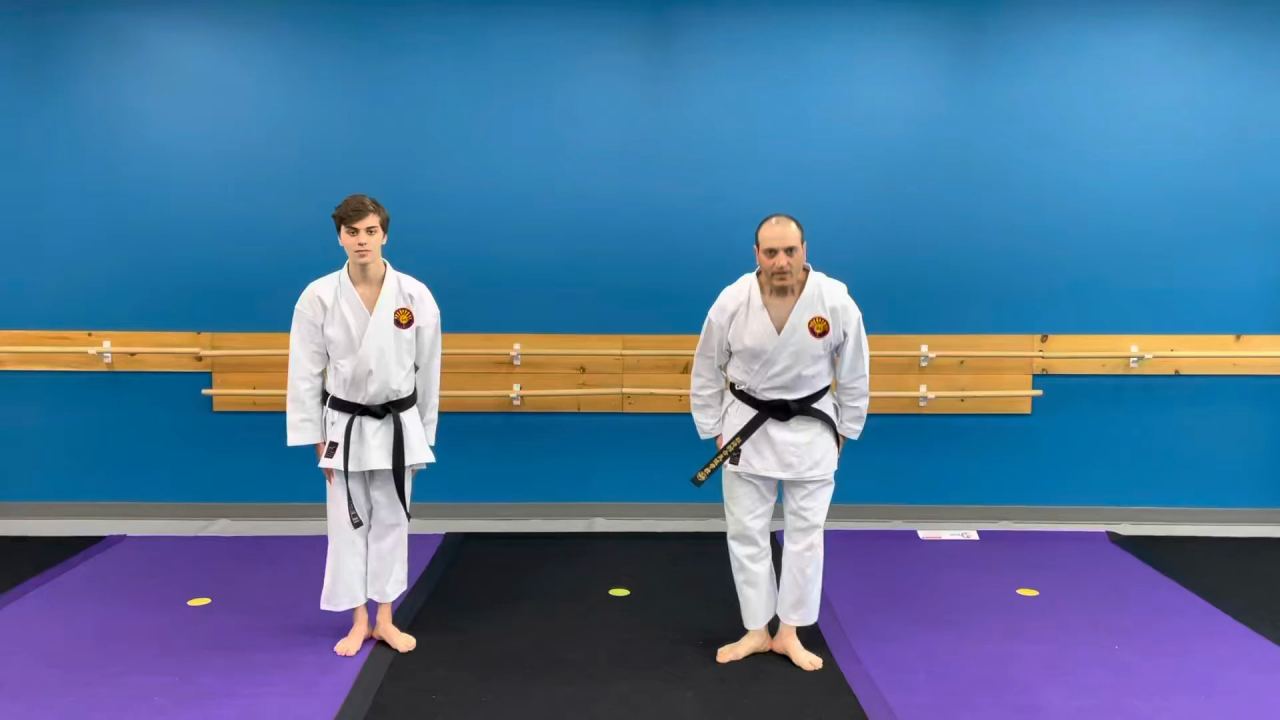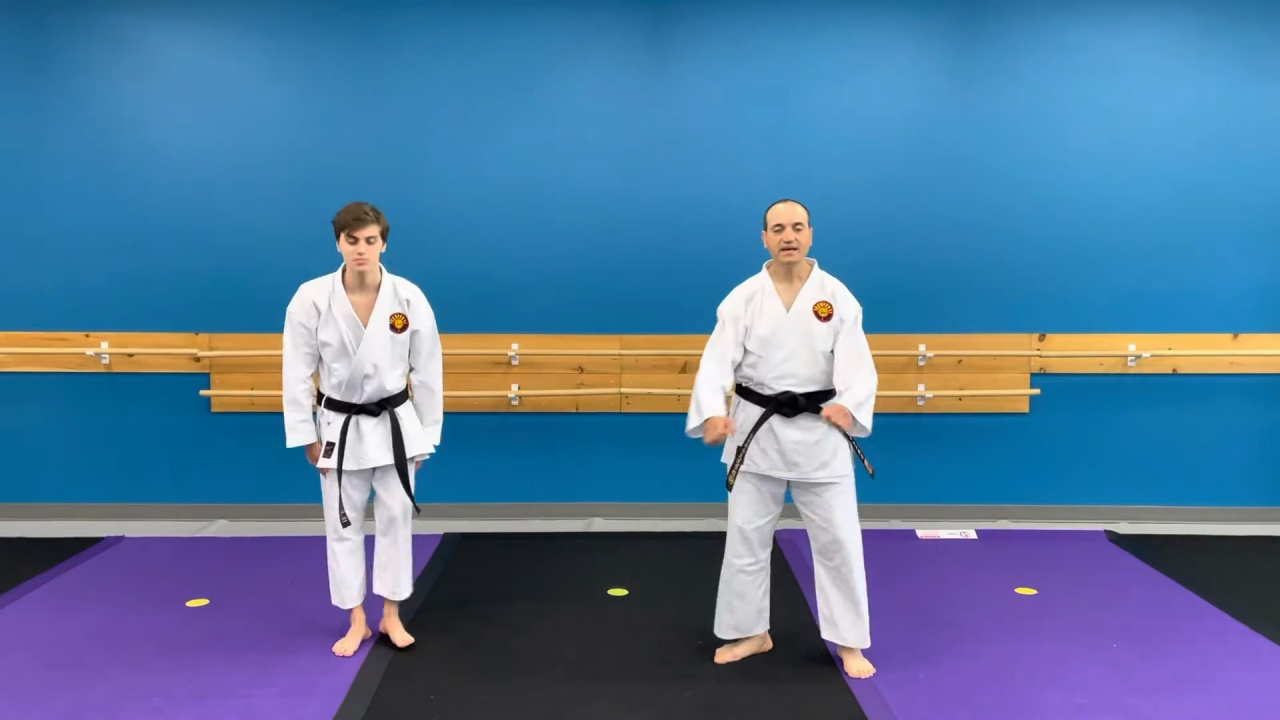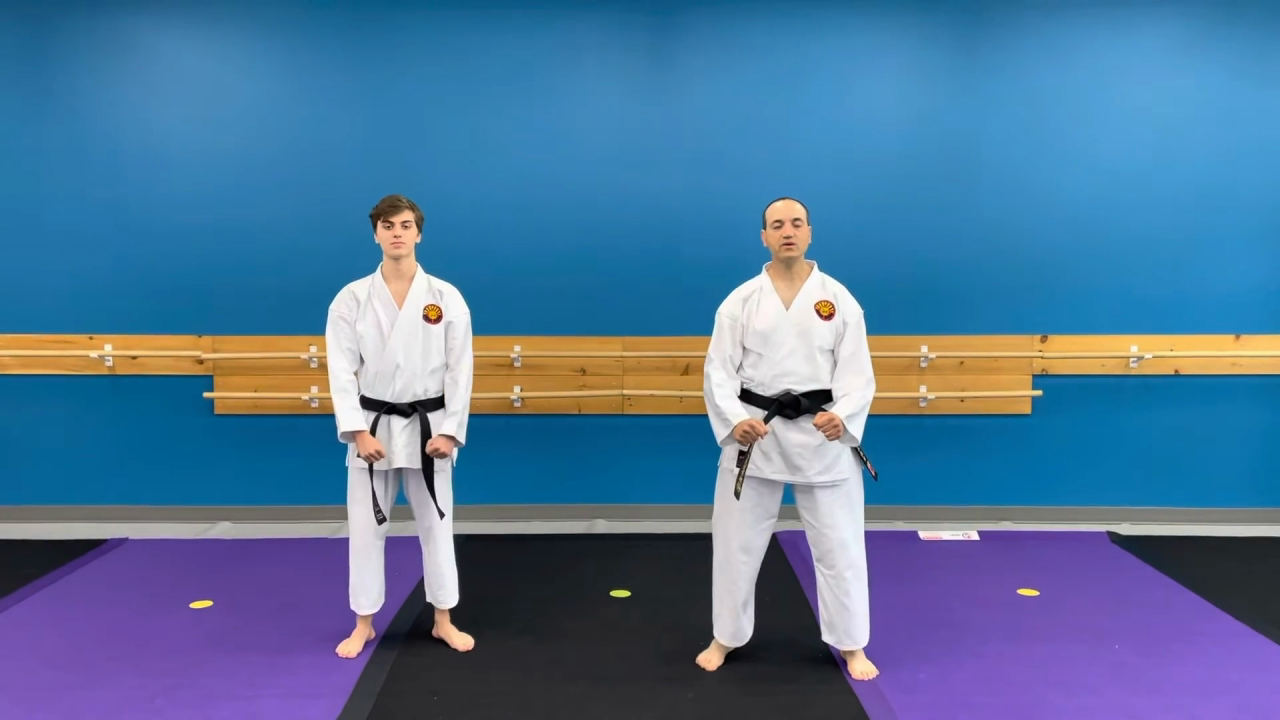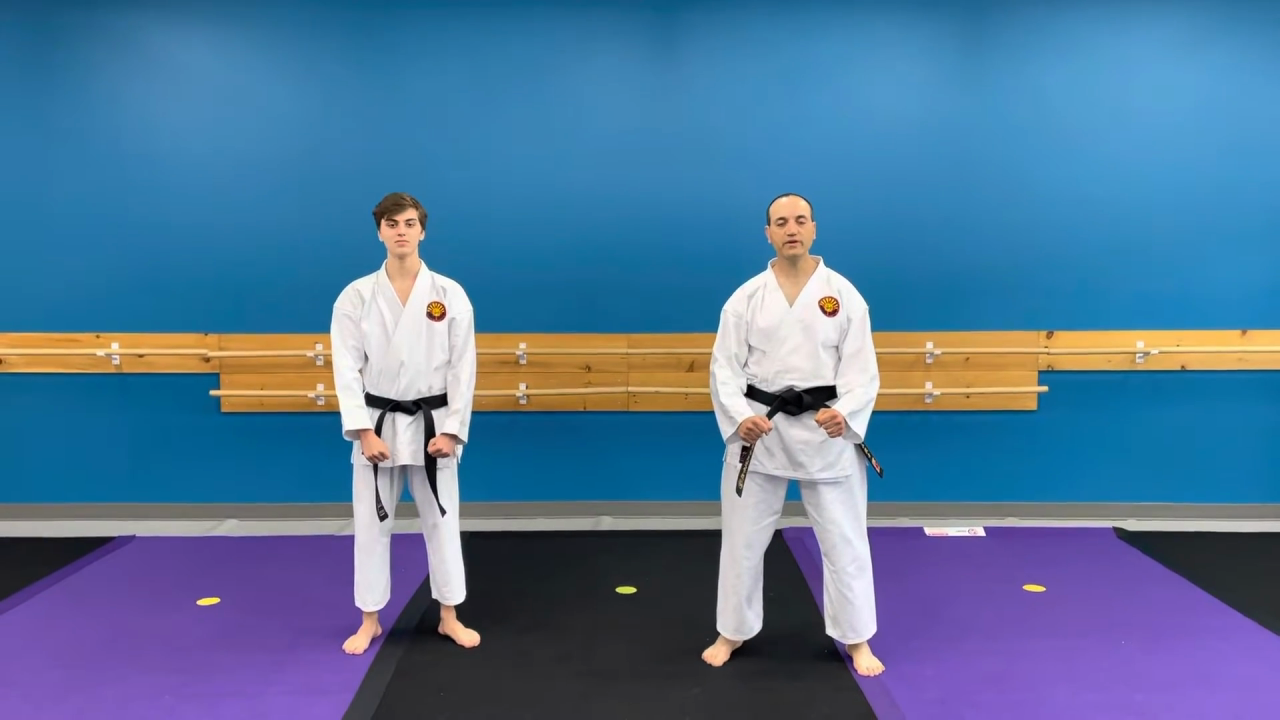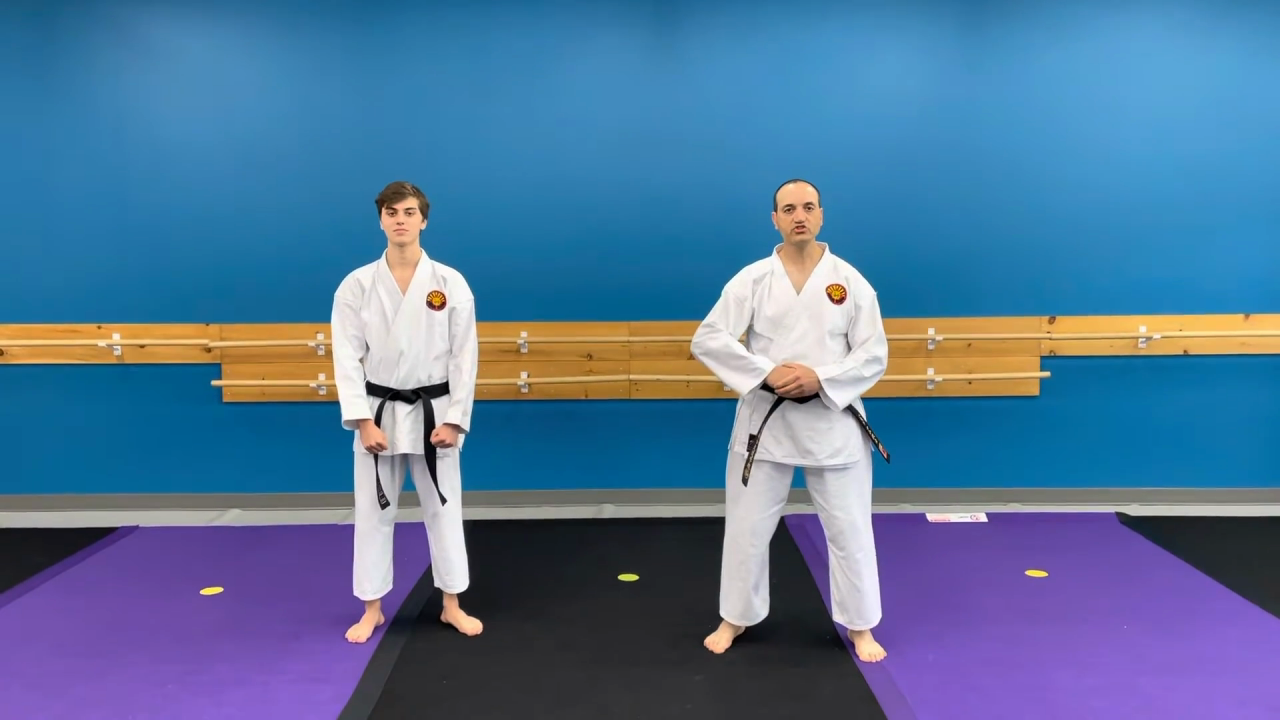
dt=1s
person 1, frame 1
left shoulder: (836, 302)
right shoulder: (731, 304)
left elbow: (854, 375)
right elbow: (706, 372)
left wrist: (844, 430)
right wrist: (714, 429)
left hip: (810, 429)
right hip: (748, 425)
left knee: (806, 533)
right knee: (746, 532)
left ankle: (789, 632)
right ankle: (756, 631)
person 1, frame 2
left shoulder: (837, 296)
right shoulder: (743, 298)
left elbow: (857, 364)
right elbow: (717, 360)
left wrist: (850, 406)
right wrist: (713, 412)
left hip: (820, 431)
right hip: (755, 431)
left knee: (838, 540)
right knee: (746, 538)
left ankle: (850, 641)
right ankle: (753, 632)
person 1, frame 3
left shoulder: (838, 298)
right shoulder: (741, 301)
left elbow: (857, 372)
right elbow: (719, 370)
left wrist: (843, 416)
right wrist: (735, 420)
left hip: (823, 433)
right hip: (755, 433)
left knee: (840, 545)
right knee: (737, 541)
left ankle: (851, 644)
right ankle: (726, 636)
person 1, frame 4
left shoulder: (842, 293)
right shoulder: (746, 297)
left elbow: (862, 369)
right elbow: (725, 366)
left wrist: (845, 413)
right wrist: (740, 417)
left hip: (827, 429)
right hip: (759, 429)
left knee: (844, 540)
right knee: (743, 538)
left ankle: (856, 639)
right ankle: (732, 632)
person 1, frame 5
left shoulder: (850, 281)
right shoulder: (751, 280)
left elbow: (873, 356)
right elbow: (707, 340)
left wrist: (821, 379)
right wrist: (766, 372)
left hip: (833, 418)
right hip: (765, 417)
left knee: (849, 528)
right knee: (747, 526)
left ankle: (860, 625)
right ankle: (735, 618)
person 2, frame 1
left shoulder: (415, 294)
right shoulder: (318, 296)
left elbow: (428, 369)
right elbow: (304, 371)
left wrist: (424, 433)
right wrist: (313, 435)
left hip: (397, 425)
right hip: (345, 426)
left knee: (391, 522)
right knee: (347, 524)
left ankle: (385, 620)
right ankle: (358, 622)
person 2, frame 2
left shoulder: (408, 296)
right shoulder: (311, 298)
left elbow: (427, 369)
right elbow: (297, 373)
left wrist: (429, 434)
right wrist: (307, 436)
left hip: (393, 422)
right hip: (340, 425)
left knee: (396, 517)
right knee: (343, 524)
left ankle: (391, 614)
right ankle: (356, 621)
person 2, frame 3
left shoulder: (446, 297)
right shoulder: (351, 299)
left elbow: (459, 369)
right elbow: (342, 370)
left wrist: (450, 430)
right wrist: (358, 431)
left hip: (428, 425)
right hip: (374, 426)
left knee: (436, 524)
right knee: (366, 526)
left ankle: (443, 620)
right ankle: (364, 624)
person 2, frame 4
left shoulder: (449, 294)
right shoulder: (355, 296)
left elbow: (462, 366)
right elbow: (347, 368)
left wrist: (452, 429)
right wrist: (364, 431)
left hip: (432, 423)
right hip: (378, 423)
left knee: (441, 519)
right knee: (372, 522)
left ankle: (449, 617)
right ankle: (369, 620)
person 2, frame 5
left shoulder: (450, 283)
right shoulder: (356, 285)
left elbow: (464, 355)
right elbow: (347, 357)
left wrist: (454, 419)
right wrist: (363, 421)
left hip: (434, 411)
right hip: (379, 412)
left knee: (443, 508)
right knee: (373, 511)
left ankle: (452, 605)
right ankle: (372, 608)
